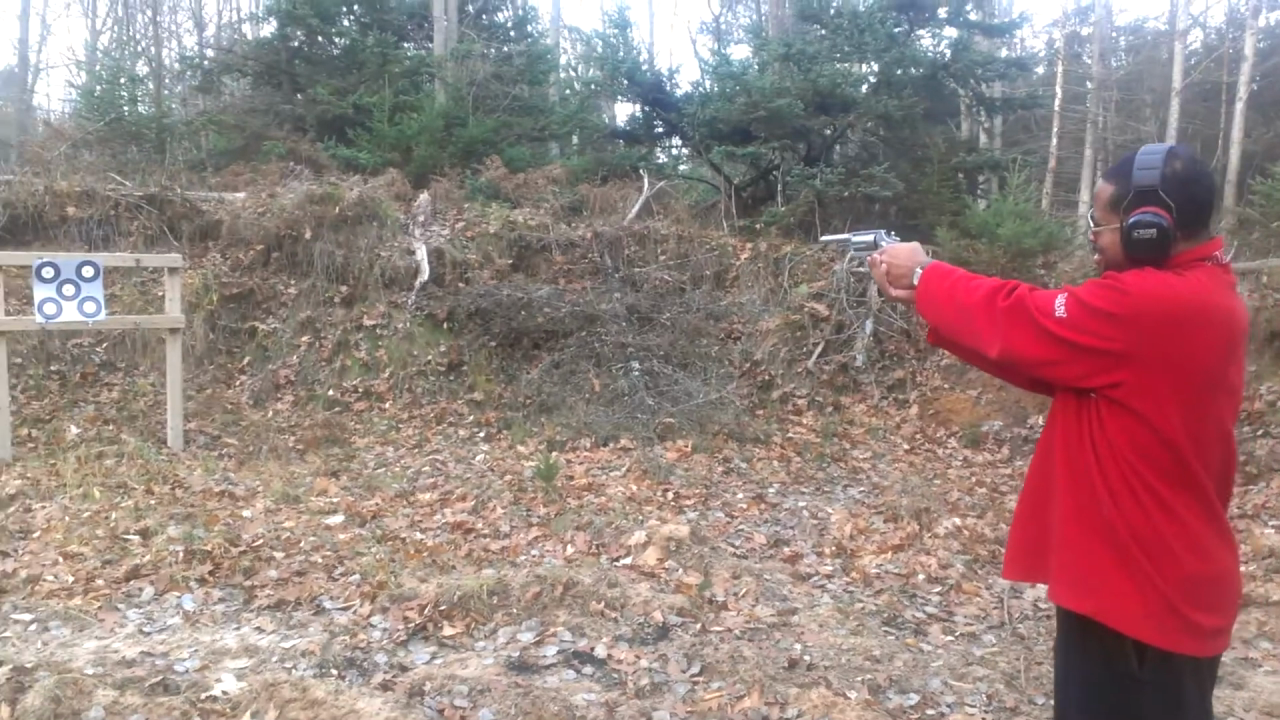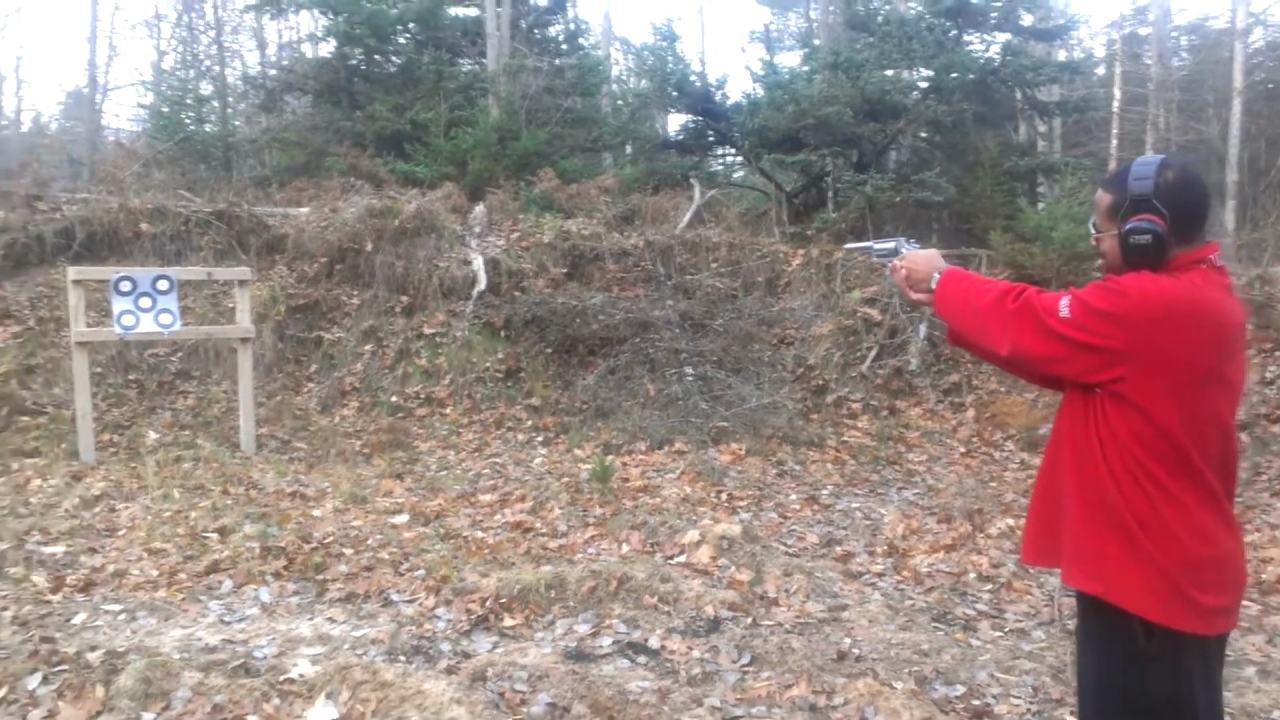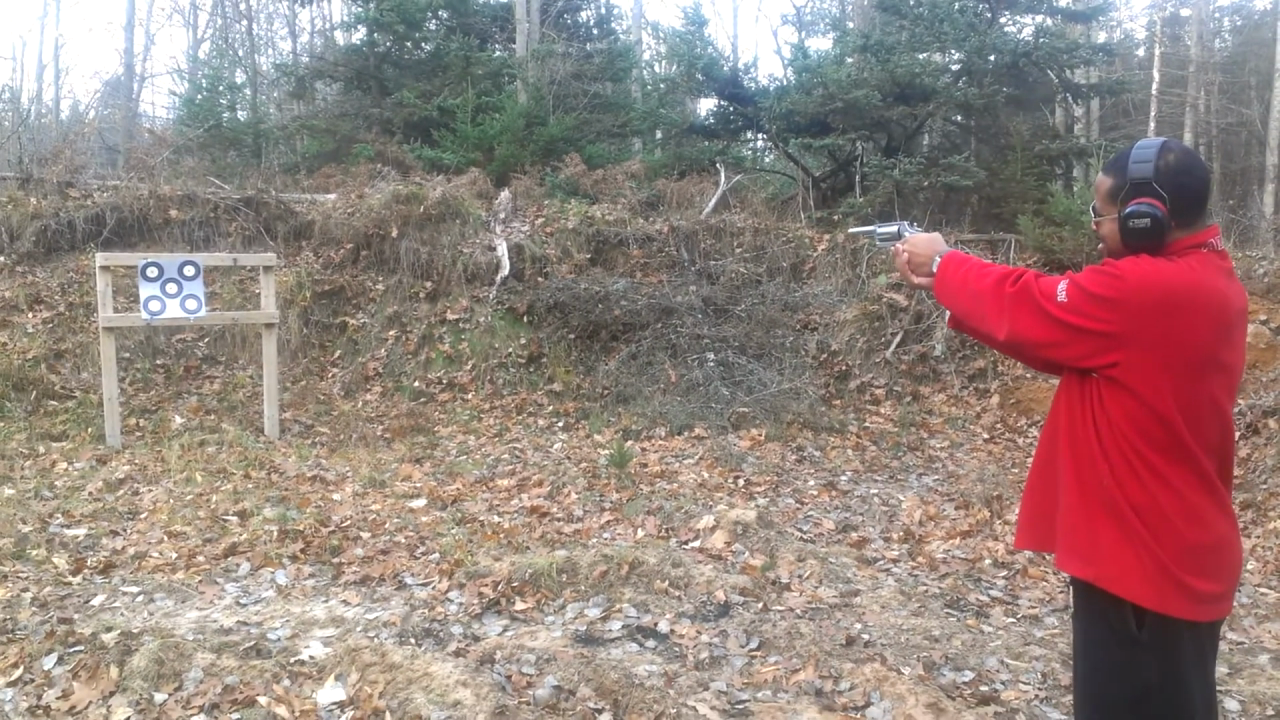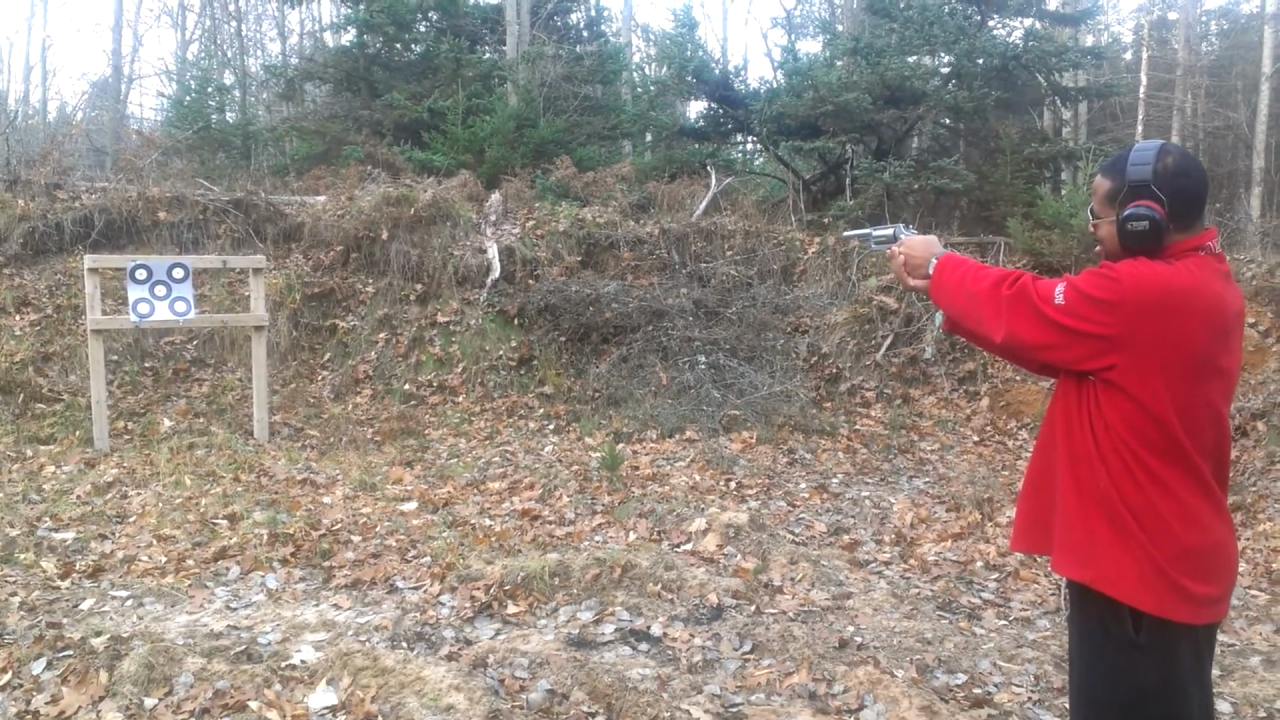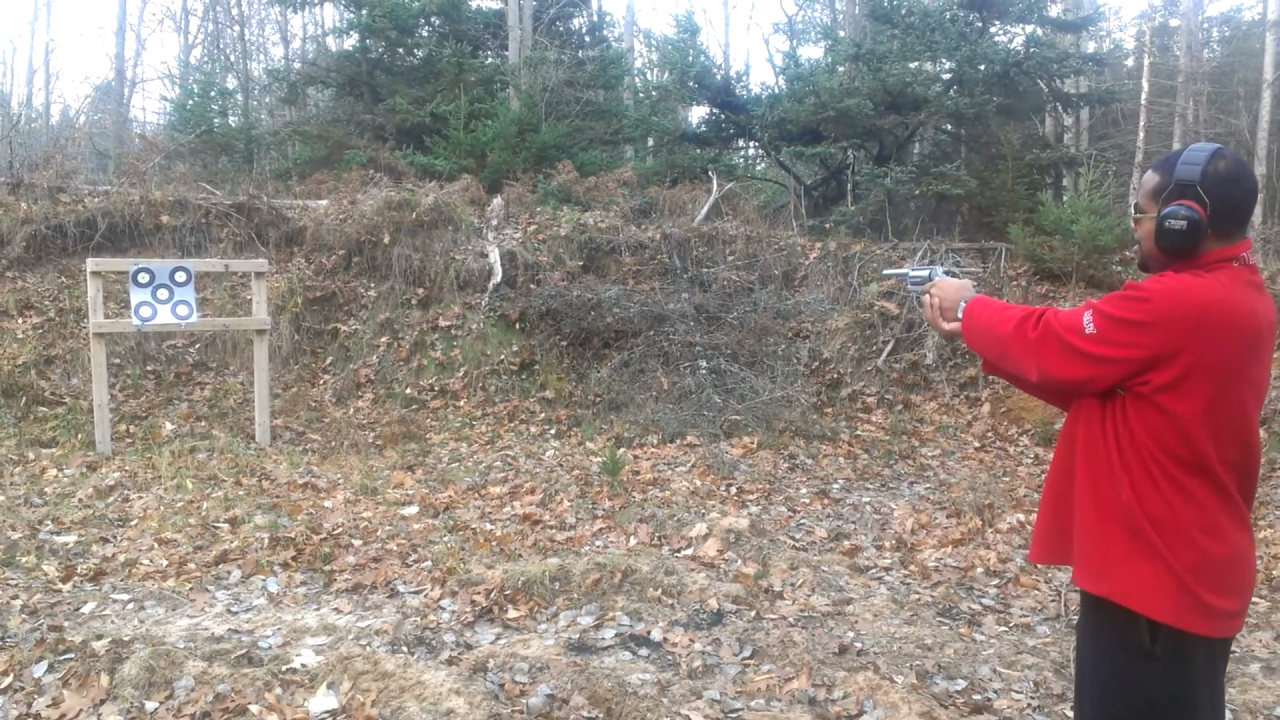
dt=1s
person 1, frame 1
left shoulder: (1150, 307)
right shoulder: (1194, 295)
left elbow: (1020, 324)
right elbow: (1049, 347)
left wrist: (922, 276)
right wrist: (927, 296)
left hip: (1146, 594)
right hip: (1159, 582)
person 1, frame 2
left shoulder: (1146, 308)
right shoulder: (1201, 295)
left elbow: (1031, 323)
right elbow: (1063, 344)
left wrist: (940, 280)
right wrist: (948, 297)
left hip: (1152, 577)
right hip: (1178, 569)
person 1, frame 3
left shoulder: (1145, 290)
right shoulder: (1204, 278)
left elbow: (1028, 308)
right elbow: (1063, 325)
left wrist: (942, 263)
right wrist: (950, 283)
left hip: (1148, 561)
right hip: (1177, 554)
person 1, frame 4
left shoulder: (1143, 294)
right shoulder: (1201, 282)
left elbow: (1025, 310)
right elbow: (1057, 329)
left wrist: (938, 265)
right wrist: (945, 285)
left hip: (1145, 564)
right hip: (1170, 556)
person 1, frame 5
left shoulder: (1176, 305)
left elbow: (1057, 348)
right elbow: (1095, 367)
left wrist: (970, 307)
right wrist: (980, 326)
left hip: (1160, 576)
right hip: (1189, 567)
